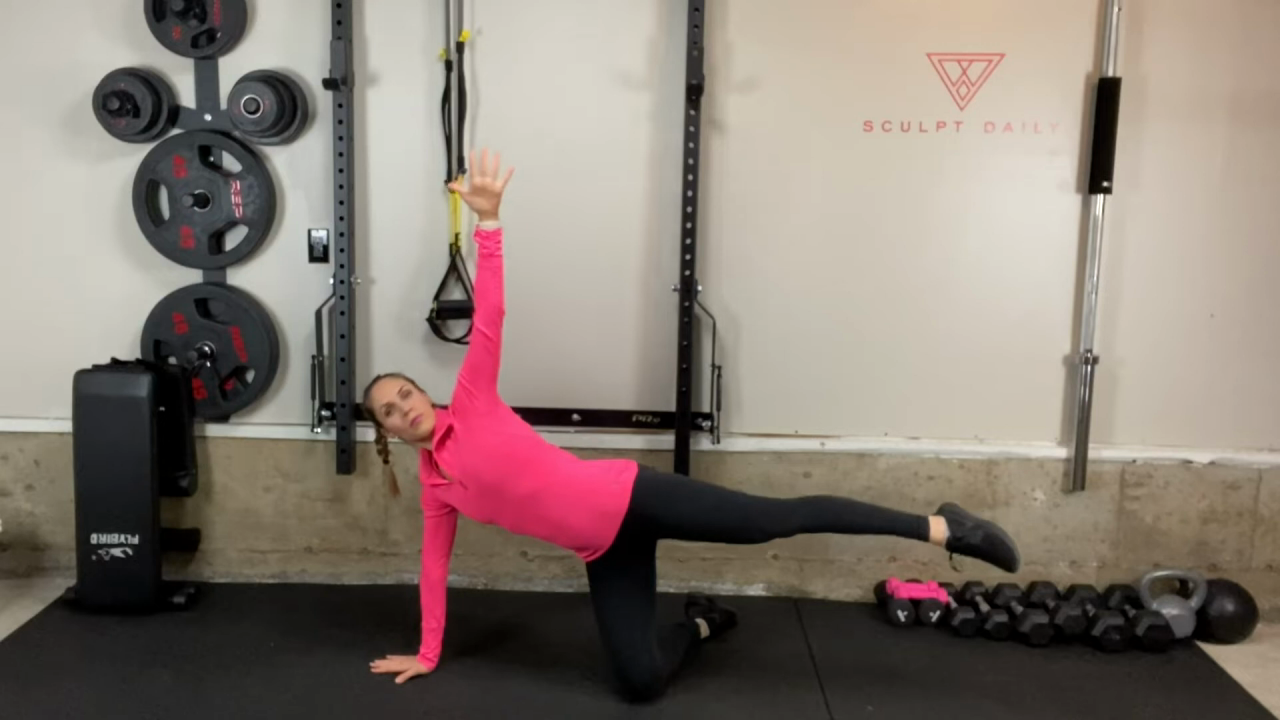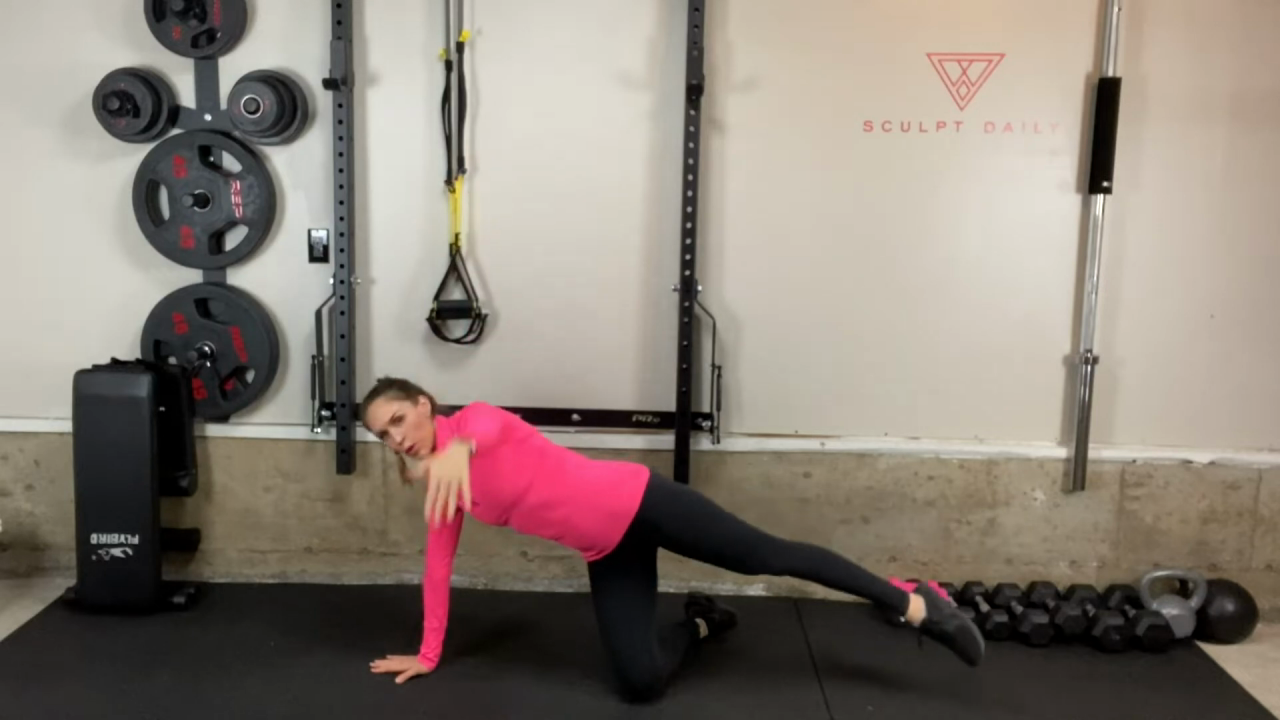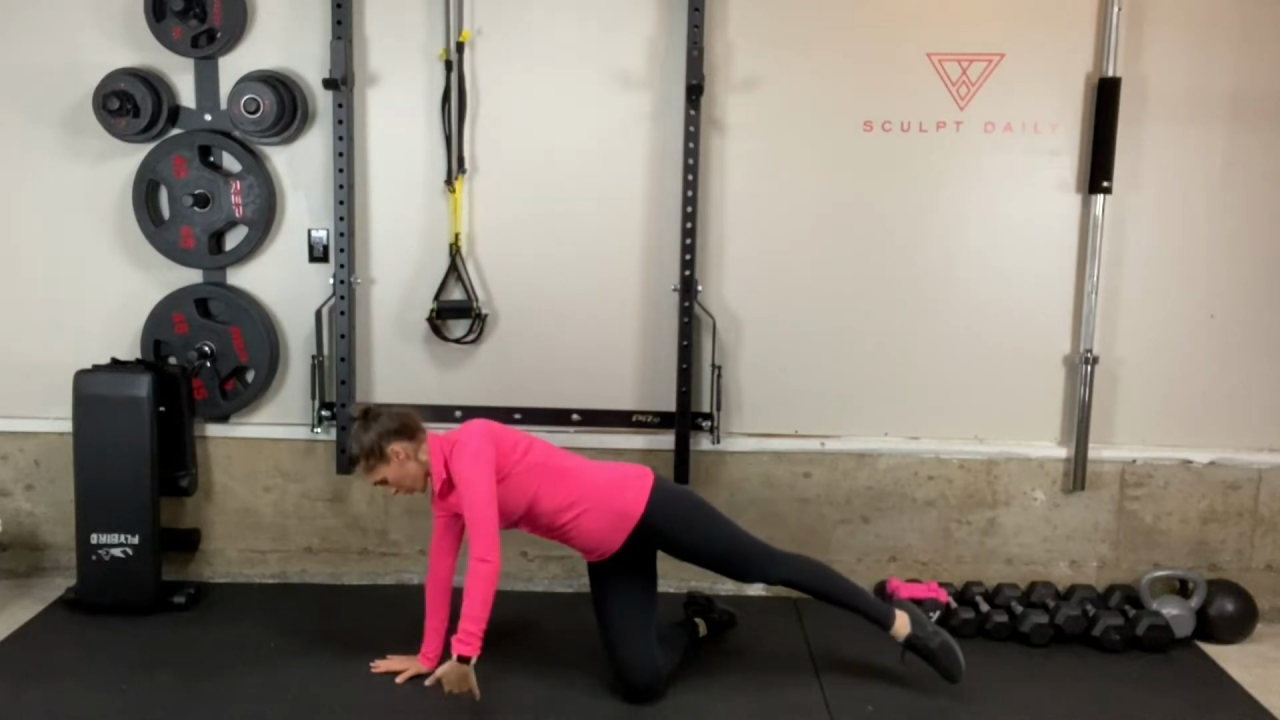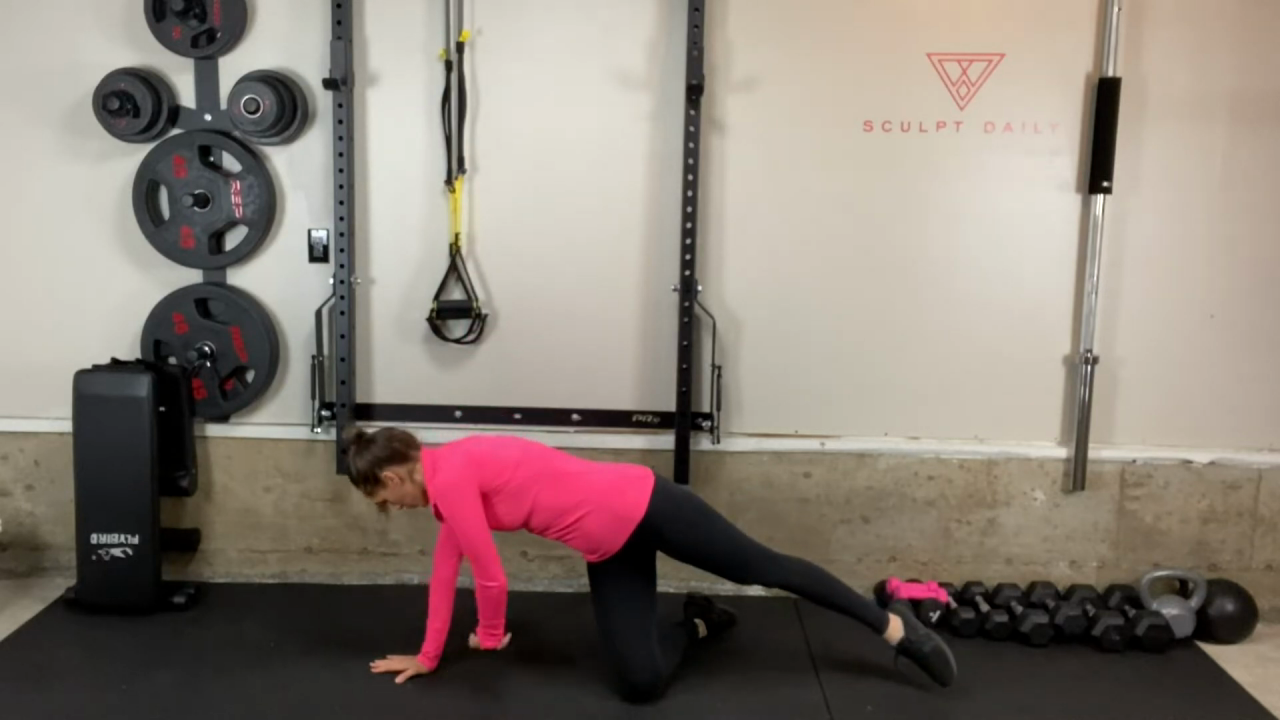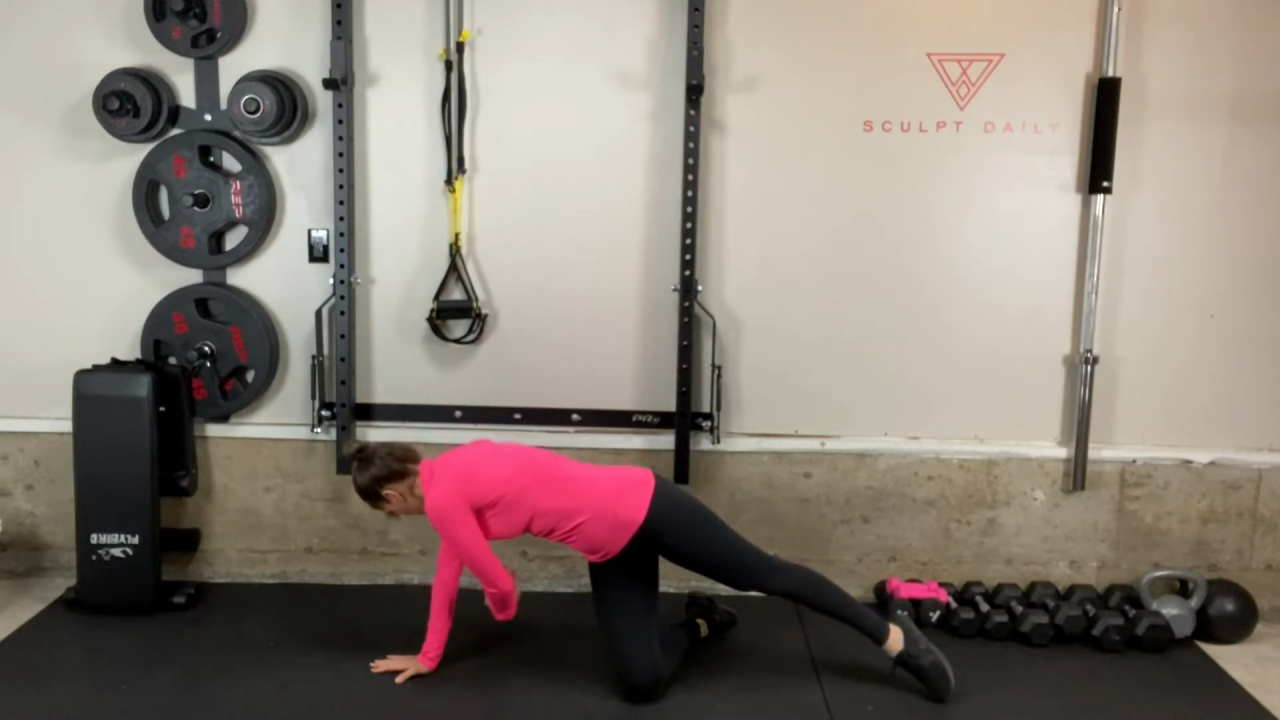
dt=0.5s
person 1, frame 1
left shoulder: (471, 408)
right shoulder: (434, 482)
left elbow: (488, 318)
right elbow: (434, 565)
left wrist: (486, 218)
right wrist: (426, 655)
left hip: (629, 499)
right hip: (604, 548)
left knee: (779, 519)
right knee: (641, 683)
left ankle: (940, 528)
right ankle: (699, 626)
person 1, frame 2
left shoulder: (472, 420)
right shoulder: (437, 490)
left elbow: (483, 430)
right elbow: (437, 565)
left wrist: (455, 450)
right wrist: (427, 654)
left hip: (633, 501)
right hip: (605, 551)
left knee: (770, 554)
right knee: (641, 681)
left ankle: (915, 606)
right ankle: (698, 624)
person 1, frame 3
left shoulder: (468, 444)
right shoulder: (443, 492)
left elbow: (486, 558)
right elbow: (440, 567)
left wrist: (464, 654)
right wrist: (427, 657)
left hip: (638, 504)
right hip: (607, 552)
left knee: (767, 565)
right knee: (640, 683)
left ankle: (901, 623)
right ankle: (697, 623)
person 1, frame 4
left shoulder: (450, 478)
right shoulder: (451, 478)
left elbow: (491, 579)
right elbow: (446, 568)
left wrist: (491, 636)
right wrist: (428, 655)
left hip: (640, 505)
right hip: (608, 550)
left knee: (763, 567)
right knee: (641, 683)
left ankle: (894, 627)
right ankle: (696, 624)
person 1, frame 5
left shoulder: (443, 497)
right shoulder: (454, 475)
left elbow: (498, 586)
right elbow: (448, 572)
left wrist: (504, 608)
right wrist: (427, 656)
left hip: (641, 508)
right hip: (611, 550)
left knee: (765, 575)
right knee: (641, 683)
left ankle: (894, 638)
right ankle: (698, 624)
